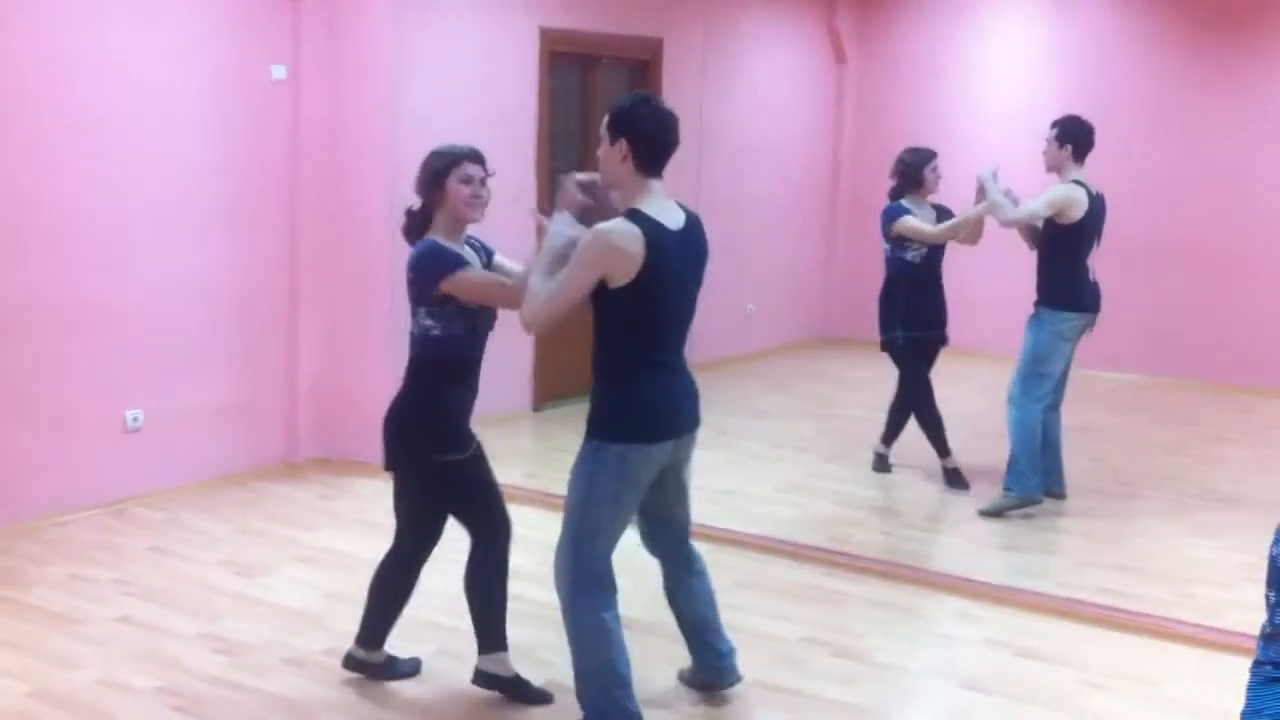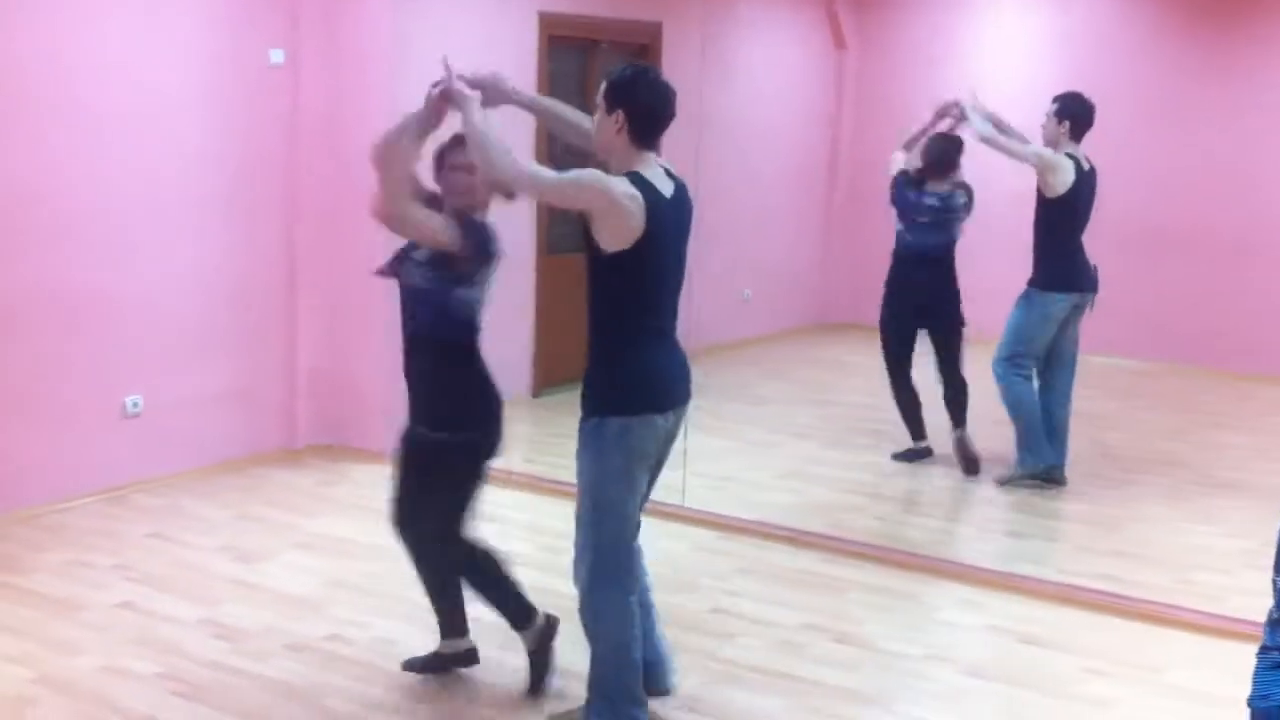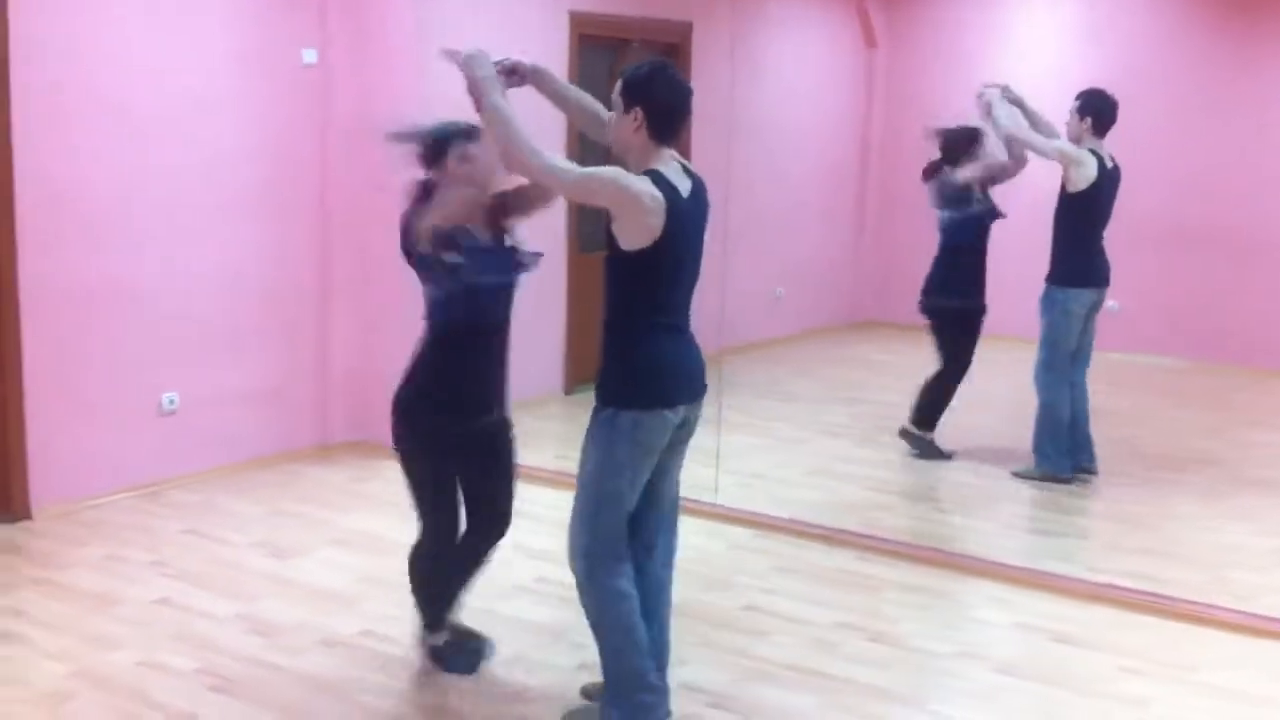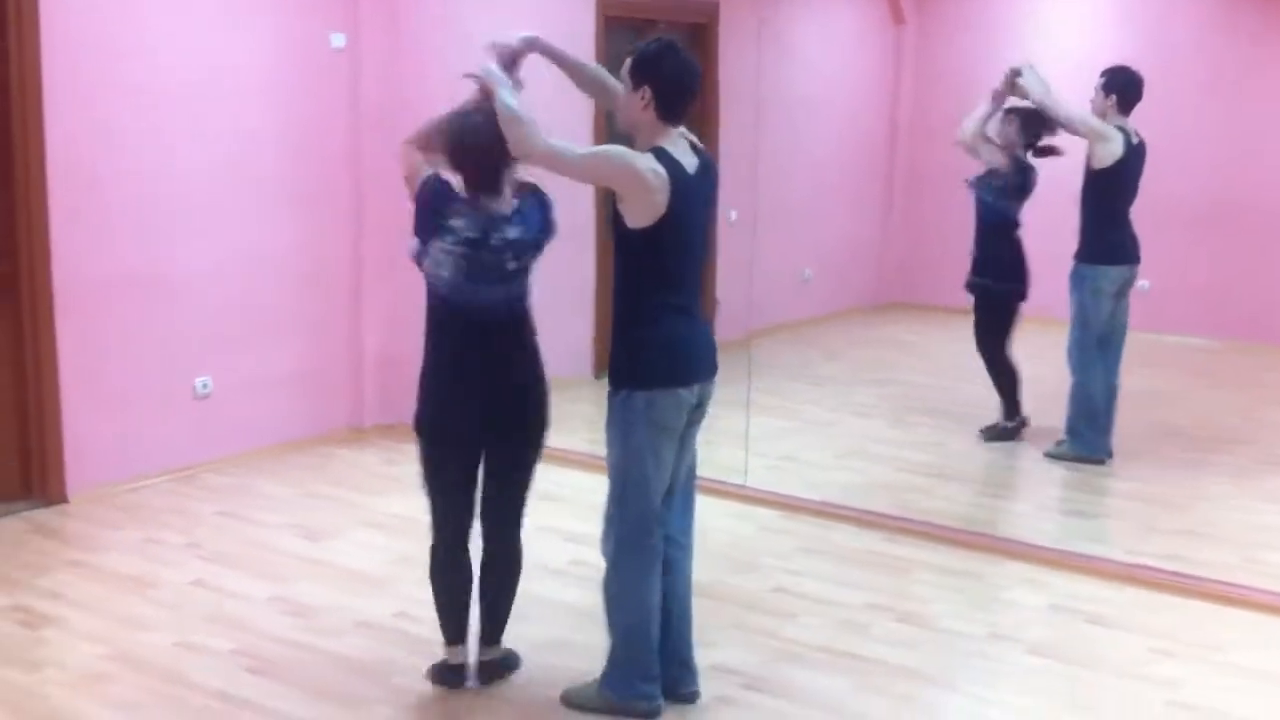
dt=0.3s
person 1, frame 1
left shoulder: (613, 238)
right shoulder: (691, 228)
left elbow: (534, 317)
left wrist: (556, 235)
right wrist: (593, 216)
left hip: (626, 425)
right hip: (677, 413)
left knee: (582, 572)
right knee: (673, 544)
right ankle: (714, 663)
person 1, frame 2
left shoulder: (609, 195)
right shoulder: (671, 186)
left elbow: (500, 169)
right elbow: (593, 136)
left wrist: (469, 104)
right wrist: (514, 95)
left hip: (625, 399)
right hip: (666, 388)
left knee: (604, 556)
right knee: (614, 541)
right ankle: (647, 664)
person 1, frame 3
left shoulder: (632, 193)
right shoulder: (687, 180)
left elbow: (522, 158)
right elbow: (602, 128)
left wrist: (486, 83)
right wrist: (533, 76)
left hip: (638, 394)
right hip: (681, 384)
left knee: (597, 548)
right knee: (648, 541)
person 1, frame 4
left shoulder: (634, 170)
right shoulder: (695, 157)
left elbow: (526, 143)
right elbow: (629, 100)
left wrist: (499, 82)
right wrist: (547, 51)
left hip: (650, 374)
right hip: (693, 365)
left knee: (633, 534)
right knee: (669, 527)
person 2, frame 1
left shoulder: (475, 251)
right shoulder: (431, 258)
left elbow: (527, 280)
right elbow: (512, 295)
left hip: (441, 423)
right hip: (428, 426)
person 2, frame 2
left shoulder: (463, 238)
right shoulder: (443, 232)
left elbow: (390, 195)
left wrist: (428, 117)
right wrist: (430, 116)
left hip: (449, 415)
right hip: (440, 413)
left knee: (434, 531)
right knee: (417, 526)
left ankle: (531, 624)
right ankle: (454, 639)
person 2, frame 3
left shoulder: (488, 224)
right shoulder: (424, 227)
left elbow: (542, 189)
left hip: (479, 411)
right hip: (431, 409)
left knee: (488, 522)
right knee: (442, 528)
left ankle: (441, 623)
right ankle: (436, 630)
person 2, frame 4
left shoulder: (437, 207)
right shoulder: (535, 213)
left elbow: (419, 144)
right elbow: (518, 189)
left wrist: (475, 105)
right wrist: (497, 104)
left hip: (447, 395)
right hip: (519, 392)
left knee: (449, 526)
right knee: (503, 523)
left ankle: (455, 655)
right ankle: (488, 651)
person 3, frame 1
left shoulder: (1065, 194)
right shoulder: (1091, 196)
left elbow: (1007, 218)
right elbow: (1040, 241)
left wrist: (989, 183)
right wrist: (1014, 203)
left hip: (1060, 308)
right hip: (1077, 305)
left knee: (1027, 395)
right knee: (1045, 396)
left ankle: (1023, 486)
right ankle: (1049, 478)
person 3, frame 2
left shoulder: (1054, 163)
right shoulder: (1084, 168)
left elbow: (989, 138)
right elbow: (1022, 144)
left wrist: (972, 109)
right wrist: (988, 113)
left hip: (1052, 286)
right hip: (1078, 284)
left knee: (1011, 365)
right knee: (1057, 377)
left ankle: (1037, 455)
right ankle: (1050, 463)
person 3, frame 3
left shoulder: (1078, 158)
right shoulder: (1108, 165)
left elbow: (1015, 132)
right elbow: (1051, 136)
left wrist: (998, 104)
right wrist: (1019, 102)
left hip: (1070, 281)
right hip: (1093, 279)
left knee: (1053, 374)
right knee: (1073, 372)
left ankle: (1053, 462)
right ankle: (1079, 456)
person 3, frame 4
left shoulder: (1103, 133)
right shoulder: (1133, 142)
left elbow: (1046, 100)
right elbow: (1068, 121)
left wrist: (1028, 74)
right wrist: (1029, 92)
left hip: (1099, 259)
right hip: (1122, 257)
left knee: (1085, 351)
right knee: (1105, 352)
left ankle: (1086, 442)
right ankle: (1095, 437)
person 4, frame 1
left shoulder: (939, 212)
right shoulder: (894, 212)
left elbow: (969, 238)
right elbow: (931, 234)
left wrist: (979, 207)
right wrist: (977, 212)
left hip: (931, 310)
right hip: (899, 313)
left knee: (912, 385)
right knee: (918, 386)
left ankle: (884, 447)
right ankle: (947, 460)
person 4, frame 2
left shoulder: (906, 187)
right shoulder: (961, 196)
left elbow: (901, 156)
left wrist: (936, 124)
right wrist: (944, 127)
left hip: (903, 296)
right hip: (942, 297)
left knee: (898, 369)
right knee: (950, 371)
left ankle: (920, 442)
right ankle: (962, 443)
person 4, frame 3
left shoulder: (973, 183)
right shoulder: (951, 182)
left elbow: (1017, 161)
right elbow: (999, 162)
left hip: (963, 292)
right hip: (948, 291)
left knee: (954, 364)
right knee: (955, 366)
left ankle: (919, 428)
right ankle: (919, 428)
person 4, frame 4
left shoulder: (1013, 167)
right shoulder: (997, 159)
left elbow: (967, 138)
right elbow: (970, 135)
left wrist: (996, 100)
right wrist: (996, 101)
left hip: (1004, 270)
right hip: (985, 268)
left knee: (990, 345)
right knee: (990, 345)
left ankle: (1012, 417)
right ankle: (1012, 414)
